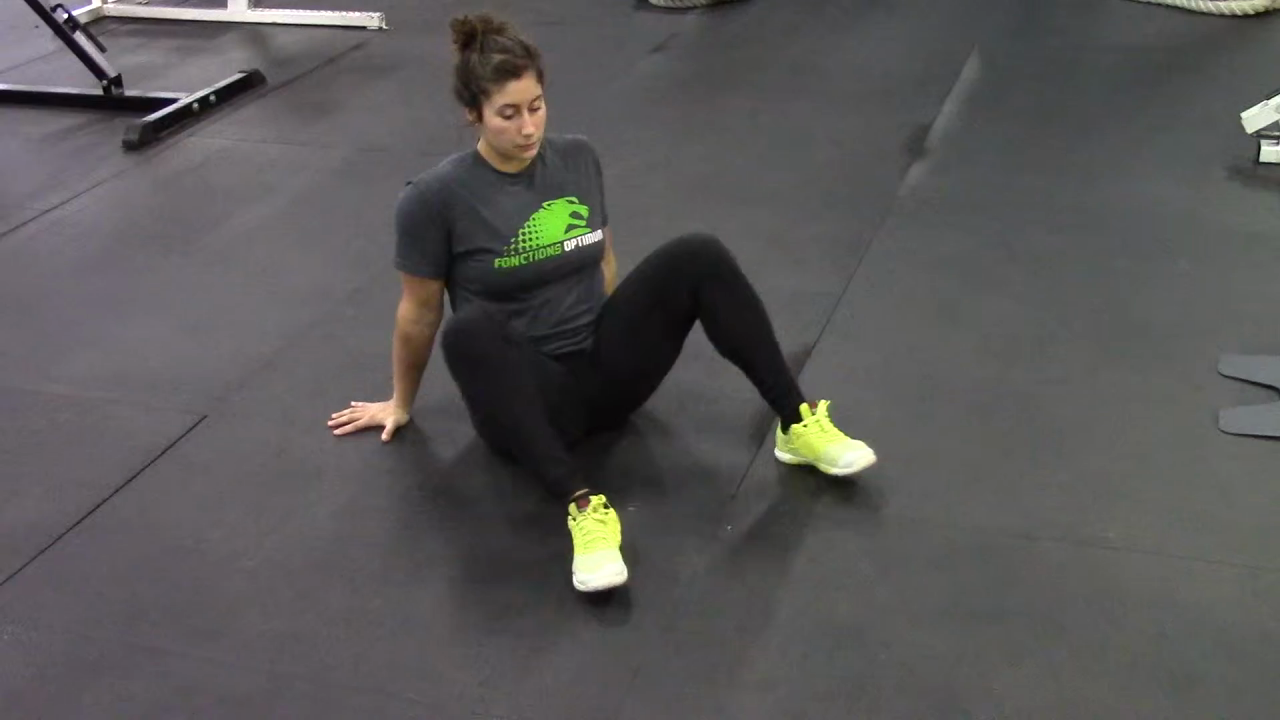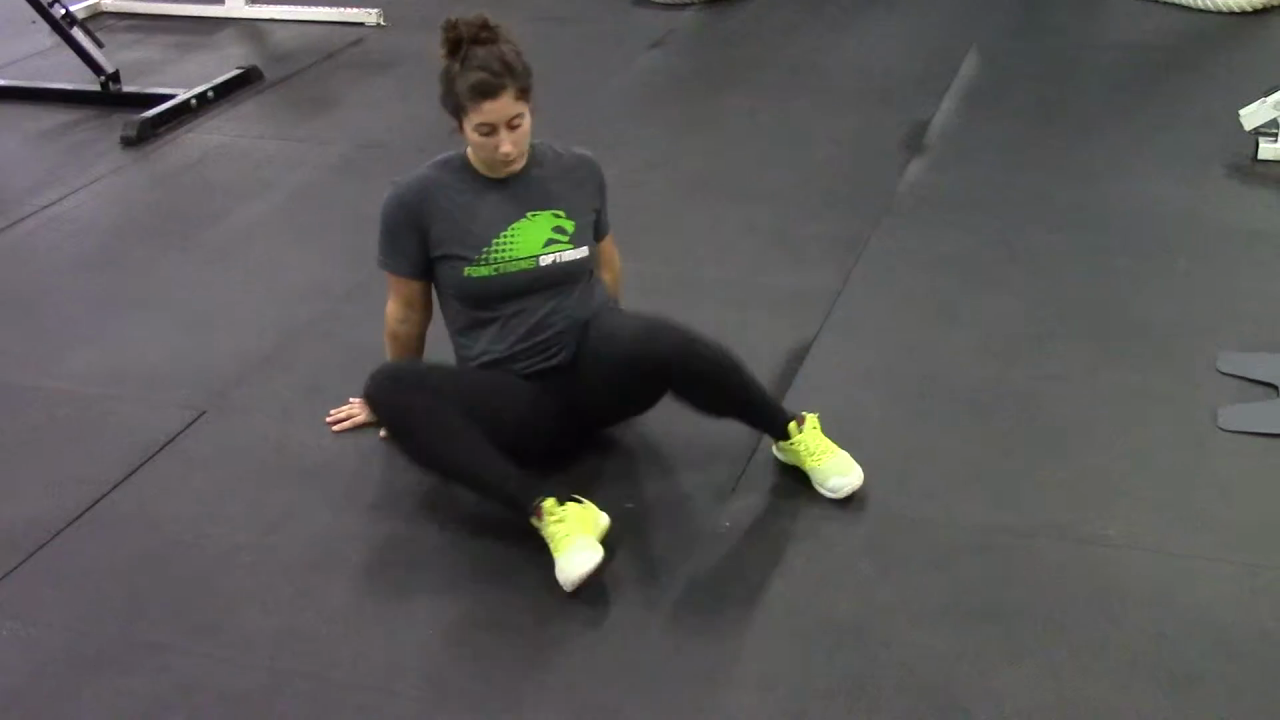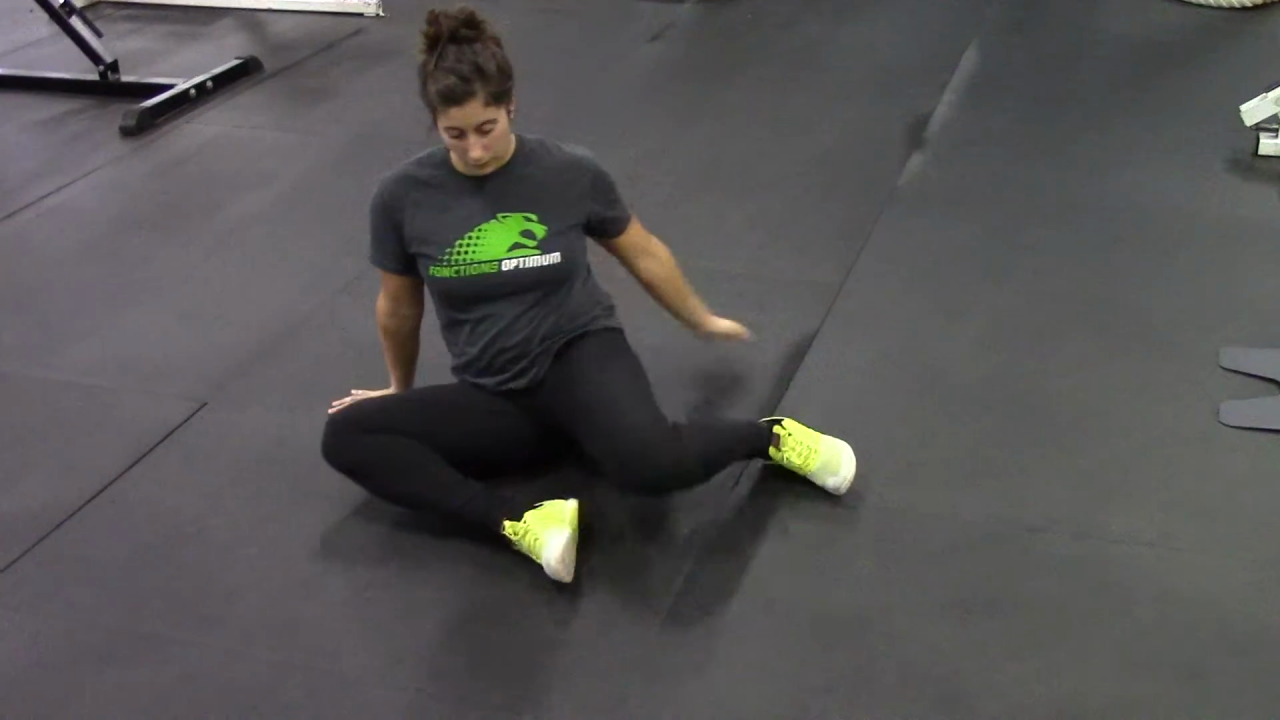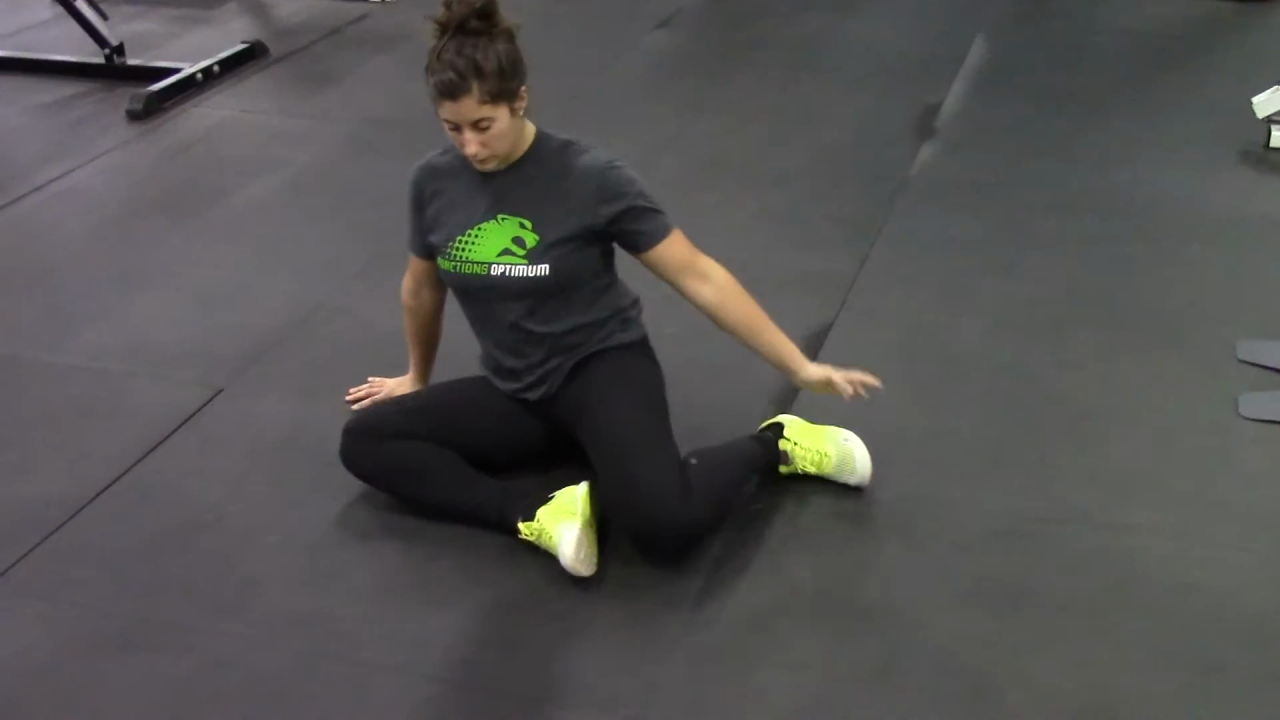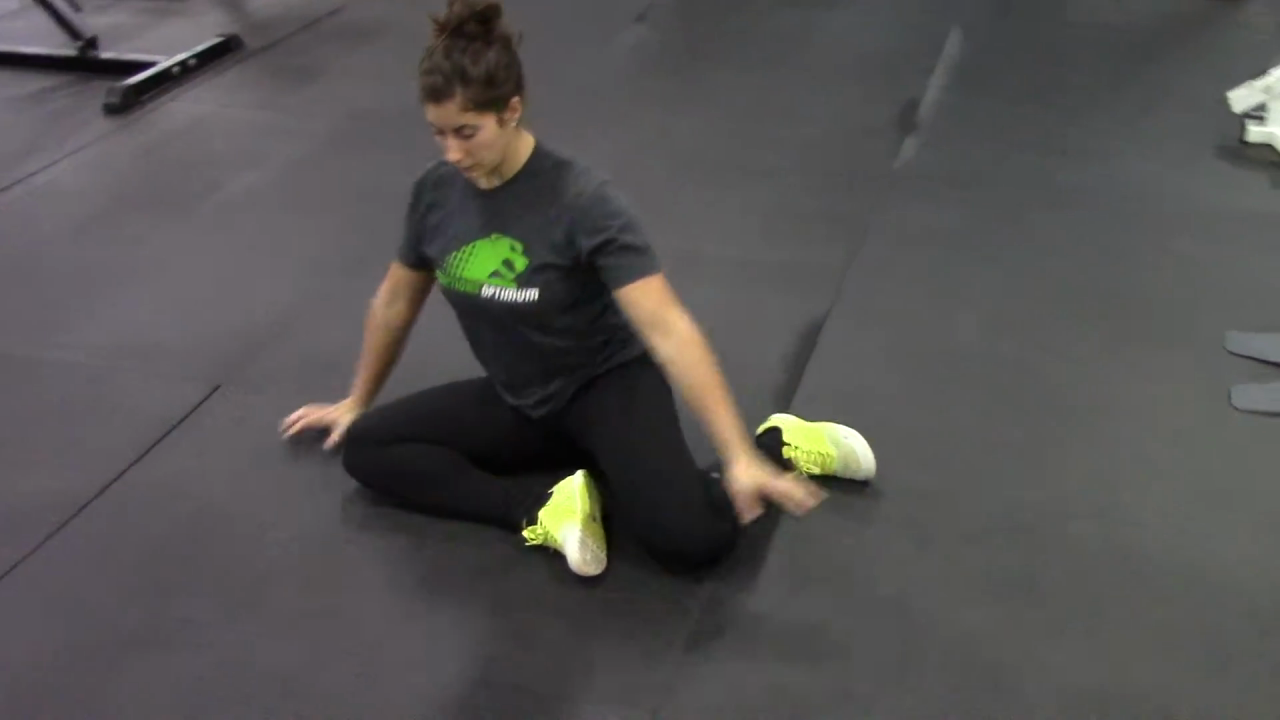
dt=0.3s
person 1, frame 1
left shoulder: (578, 157)
right shoulder: (436, 197)
right elbow: (419, 312)
right wrist: (401, 403)
left hip: (607, 370)
right hip: (526, 393)
left knee: (699, 256)
right knee: (470, 330)
left ankle: (798, 424)
right ankle: (582, 505)
person 1, frame 2
left shoulder: (576, 171)
right shoulder: (419, 200)
right elbow: (406, 312)
right wrist: (405, 398)
left hip: (590, 358)
right hip: (511, 396)
left knee: (658, 345)
right knee: (387, 387)
left ankle: (792, 430)
right ankle: (550, 513)
person 1, frame 3
left shoulder: (572, 173)
right shoulder: (403, 194)
left elbow: (643, 254)
right elbow: (398, 306)
left wrist: (703, 320)
right wrist: (400, 387)
left hip: (578, 355)
right hip: (493, 401)
left knee: (649, 462)
right knee: (346, 436)
left ankle: (770, 436)
right ankle: (517, 520)
person 1, frame 4
left shoulder: (591, 179)
right shoulder: (434, 180)
left elbow: (697, 275)
right elbow: (421, 287)
left wrist: (799, 366)
right wrist: (416, 376)
left hip: (601, 366)
right hip: (515, 393)
left knee: (664, 522)
right knee: (364, 441)
left ankle: (775, 445)
right ankle: (539, 510)
person 1, frame 5
left shoulder: (581, 203)
right shoulder: (435, 191)
left elbow: (667, 328)
right elbow: (396, 300)
left wrist: (739, 457)
right wrist: (356, 401)
left hip: (605, 382)
right hip: (516, 402)
left knee: (688, 538)
right knee: (365, 449)
left ankle: (774, 446)
right ankle: (544, 507)
